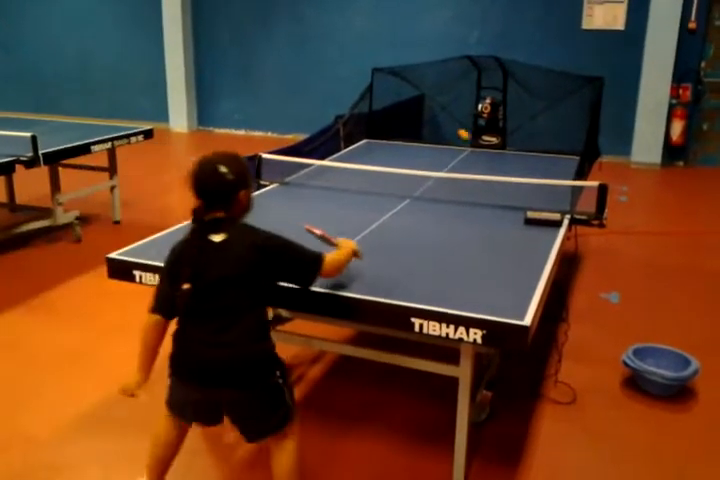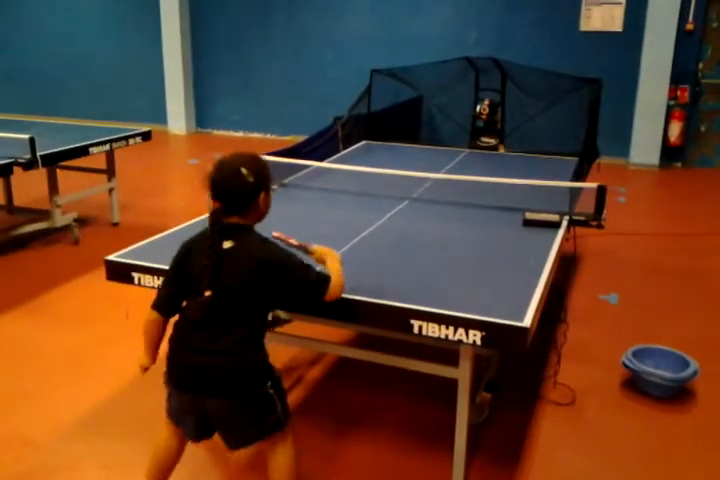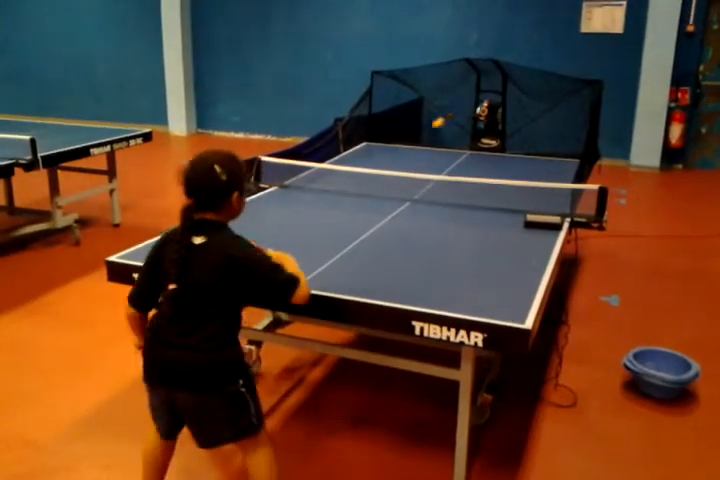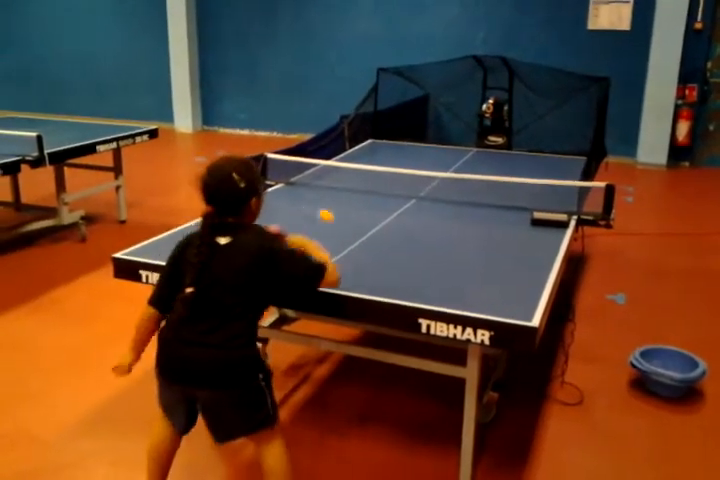
dt=0.3s
person 1, frame 1
left shoulder: (183, 250)
right shoulder: (262, 244)
left elbow: (158, 317)
right elbow: (327, 267)
left wrist: (141, 372)
right wrist: (348, 248)
left hip: (192, 363)
right hip: (248, 365)
left knee: (176, 418)
right knee: (282, 435)
person 1, frame 2
left shoulder: (191, 248)
right shoulder: (269, 256)
left elbow: (158, 314)
right elbow: (332, 291)
left wrist: (150, 355)
right wrist: (331, 258)
left hip: (184, 369)
right hip: (240, 375)
left knee: (175, 430)
right knee: (277, 440)
person 1, frame 3
left shoulder: (167, 244)
right shoulder: (240, 253)
left elbow: (135, 309)
right elbow: (299, 294)
left wrist: (144, 339)
right wrist: (287, 261)
left hip: (160, 365)
right hip: (214, 371)
left knee: (163, 431)
right knee: (253, 443)
person 1, frame 4
left shoulder: (188, 246)
right shoulder: (266, 251)
left elbow: (154, 311)
right elbow: (330, 277)
left wrist: (131, 356)
right wrist: (308, 246)
left hip: (175, 360)
right hip: (231, 367)
left knee: (170, 421)
right knee: (268, 435)
